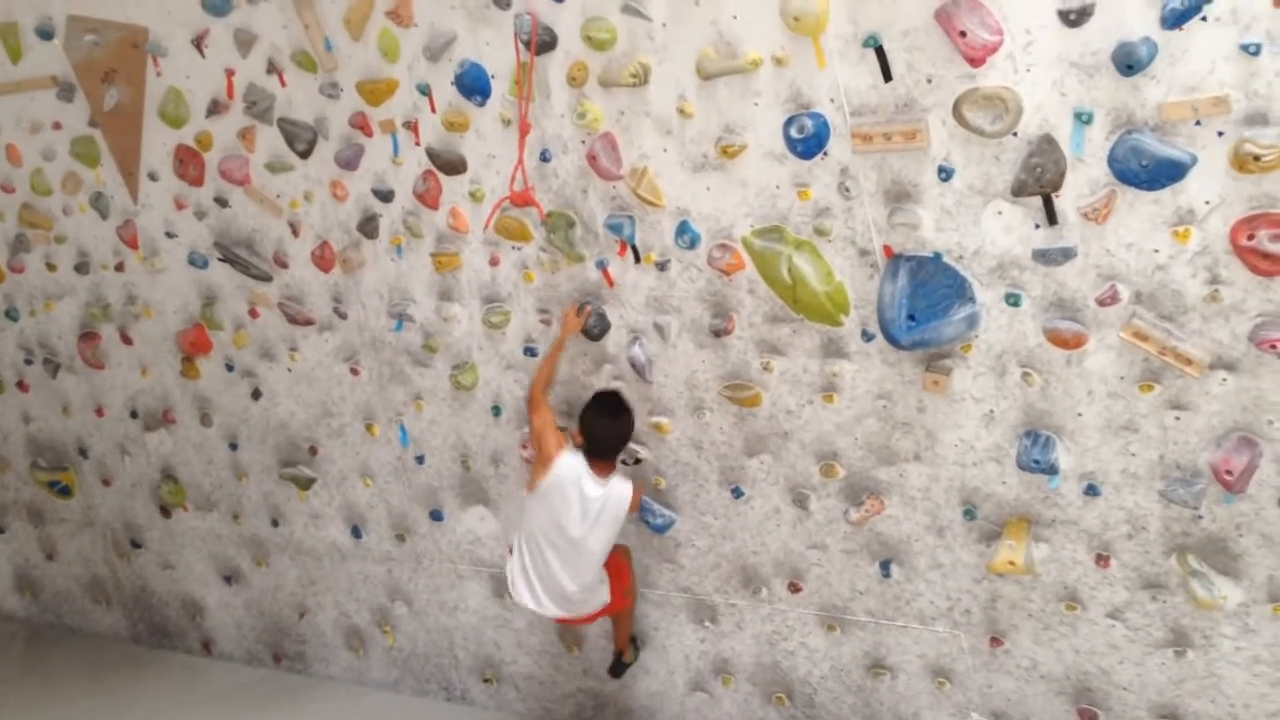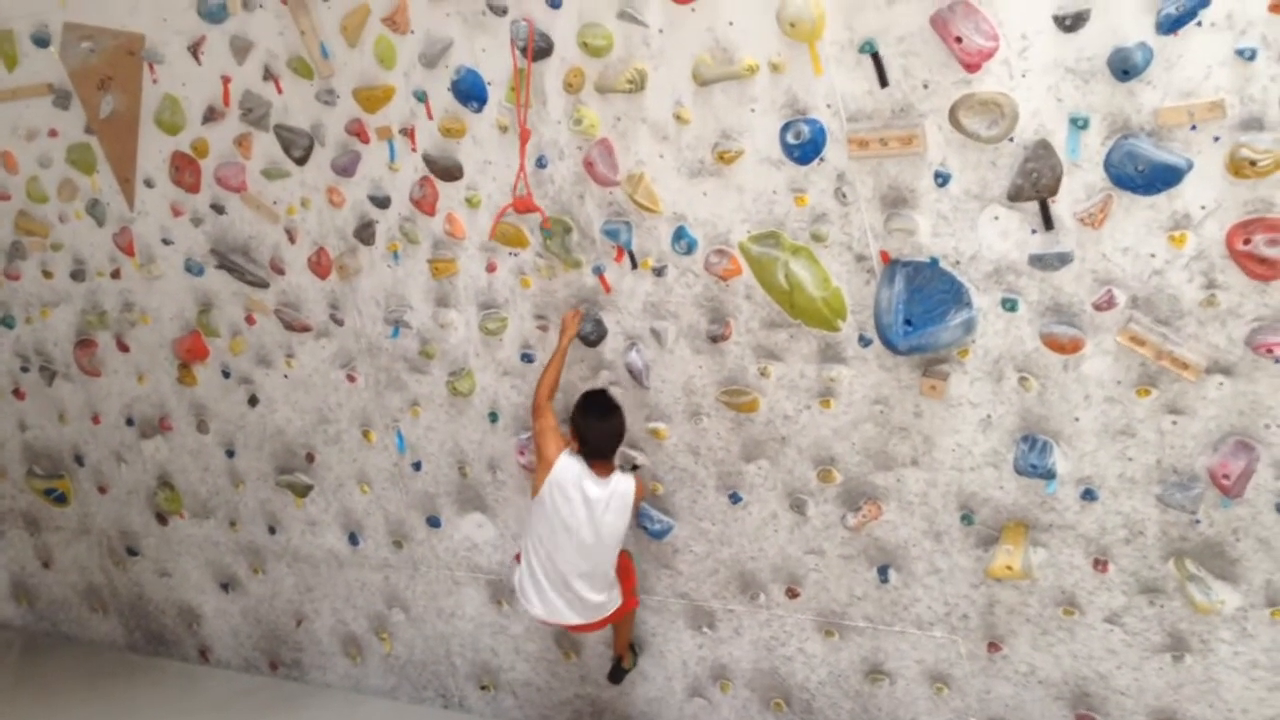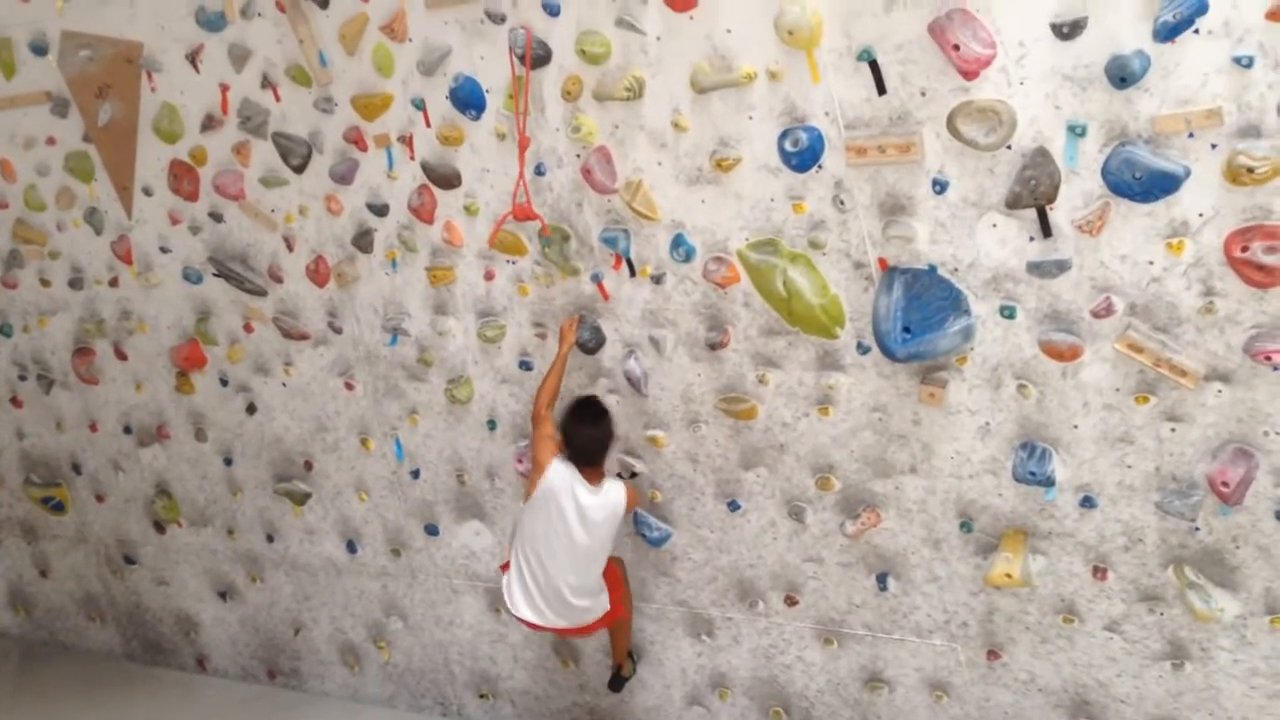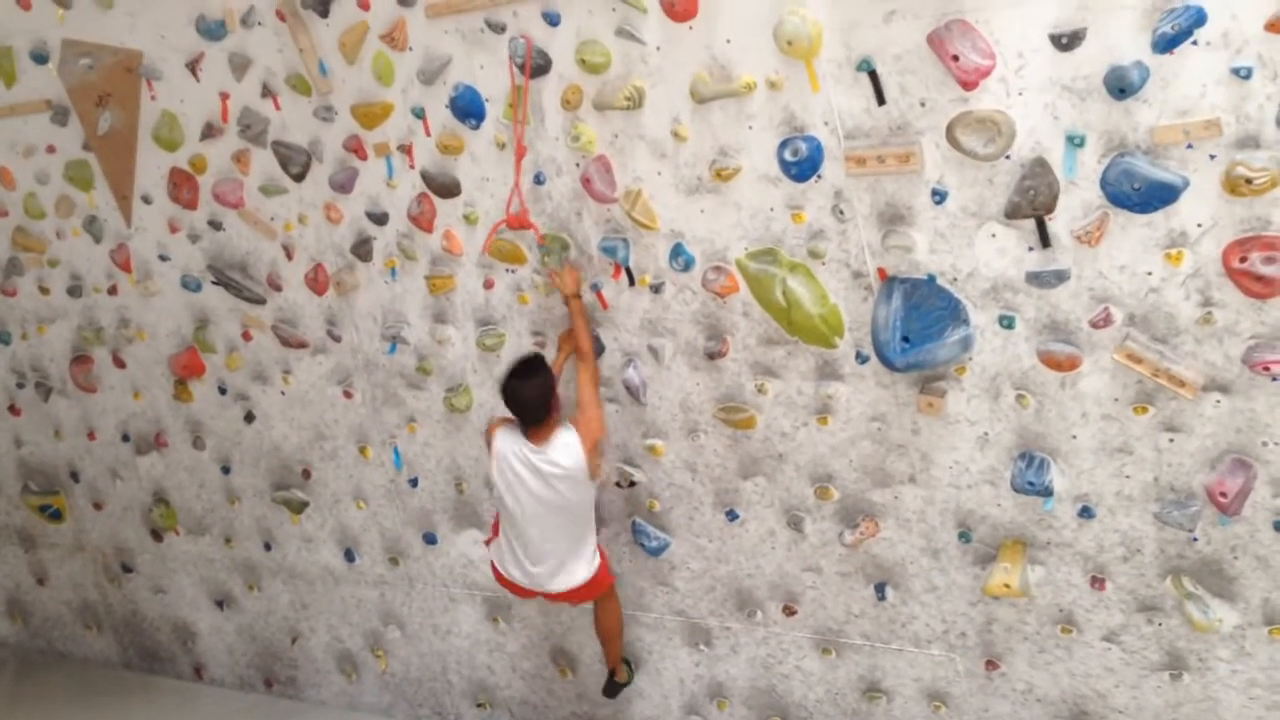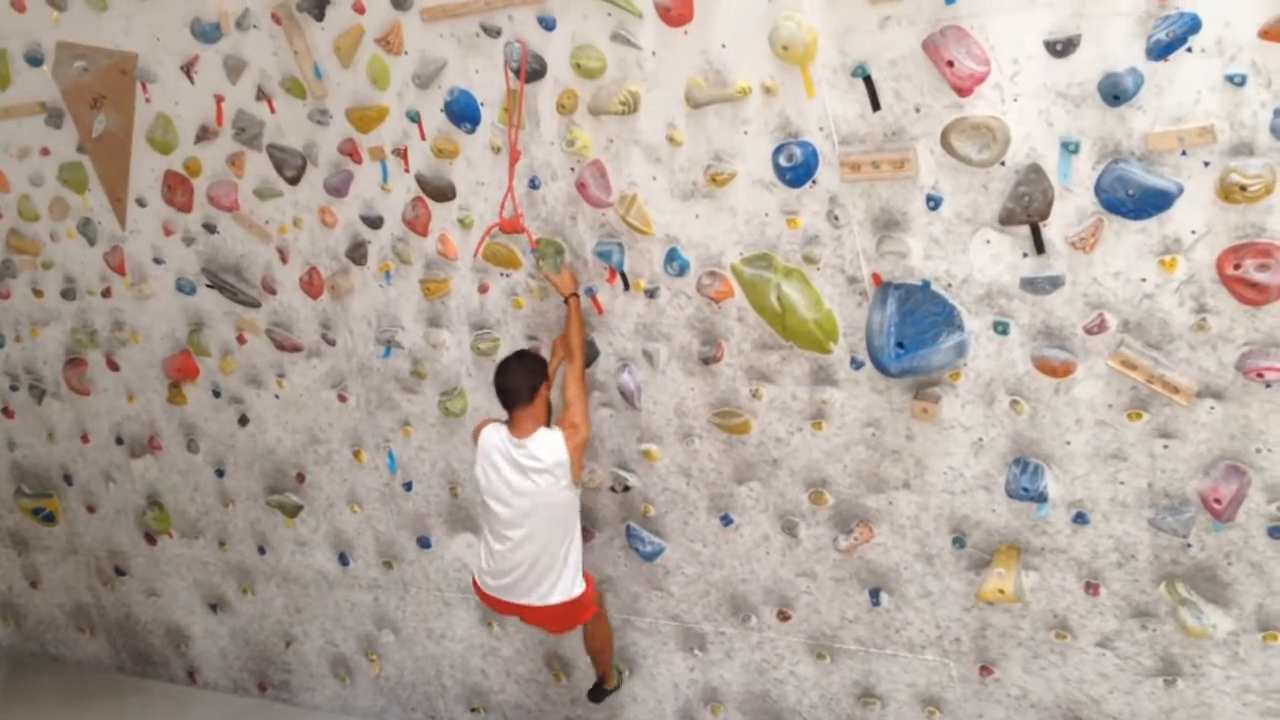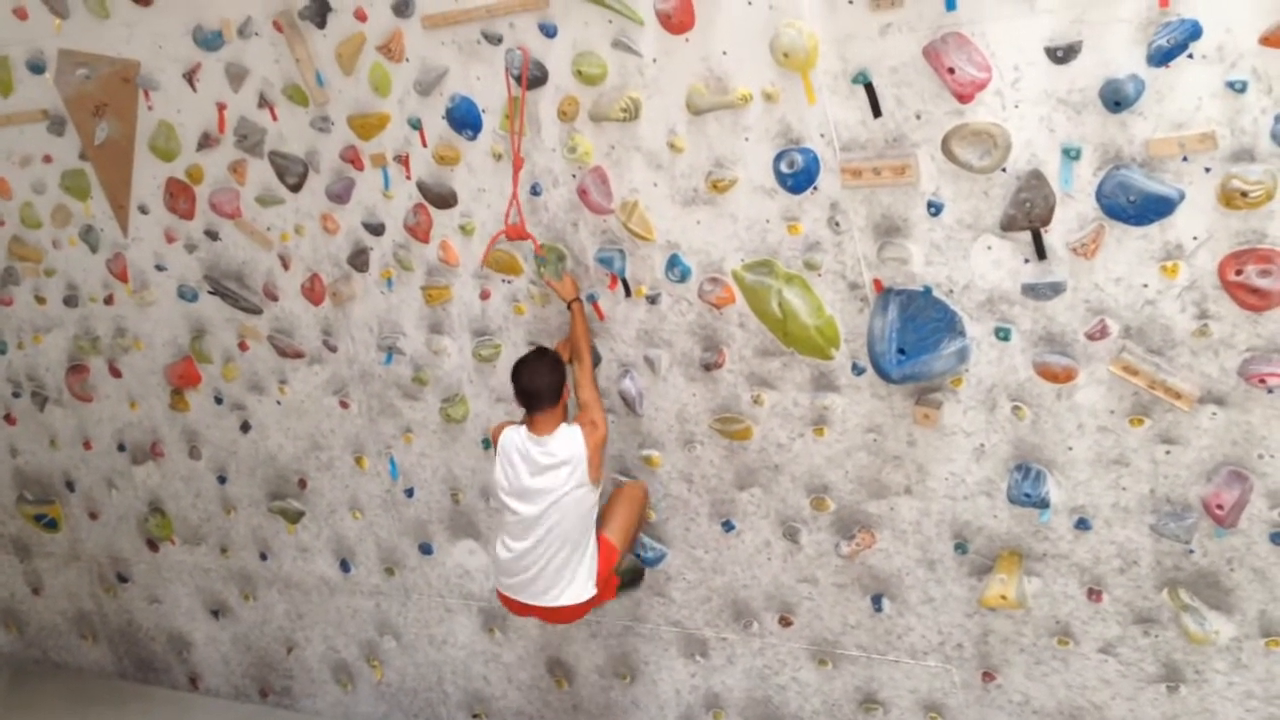
dt=0.3s
person 1, frame 1
left shoulder: (554, 458)
right shoulder: (628, 493)
left elbow: (536, 393)
left wrist: (565, 334)
left hip: (526, 591)
right hip: (585, 605)
right knee: (622, 558)
right ankle: (623, 653)
person 1, frame 2
left shoulder: (553, 463)
right shoulder: (632, 489)
left elbow: (541, 402)
left wrist: (565, 339)
left hip: (535, 598)
right hip: (595, 611)
right ankle: (622, 659)
person 1, frame 3
left shoulder: (546, 470)
right shoulder: (624, 496)
left elbow: (540, 412)
left wrist: (564, 348)
left hip: (524, 606)
right hip: (583, 617)
right knee: (615, 571)
right ankle: (621, 667)
person 1, frame 4
left shoulder: (498, 438)
right shoulder: (585, 442)
left elbow: (526, 399)
right elbow: (587, 362)
left wrist: (558, 355)
right wrist: (573, 299)
left hip: (510, 572)
right hip: (574, 577)
right knee: (606, 595)
right ankle: (617, 673)
person 1, frame 5
left shoulder: (485, 437)
right shoulder: (569, 442)
left elbow: (523, 413)
right elbow: (577, 367)
left wrist: (551, 360)
right wrist: (571, 297)
left hip: (493, 593)
right hip: (555, 603)
right knee: (599, 611)
right ankle: (605, 680)
person 1, frame 6
left shoulder: (502, 438)
right shoulder: (589, 437)
left elbow: (536, 405)
right elbow: (585, 365)
left wrist: (556, 359)
right wrist: (573, 301)
left hip: (512, 594)
right hip: (574, 601)
right knee: (634, 490)
right ankle: (617, 569)
